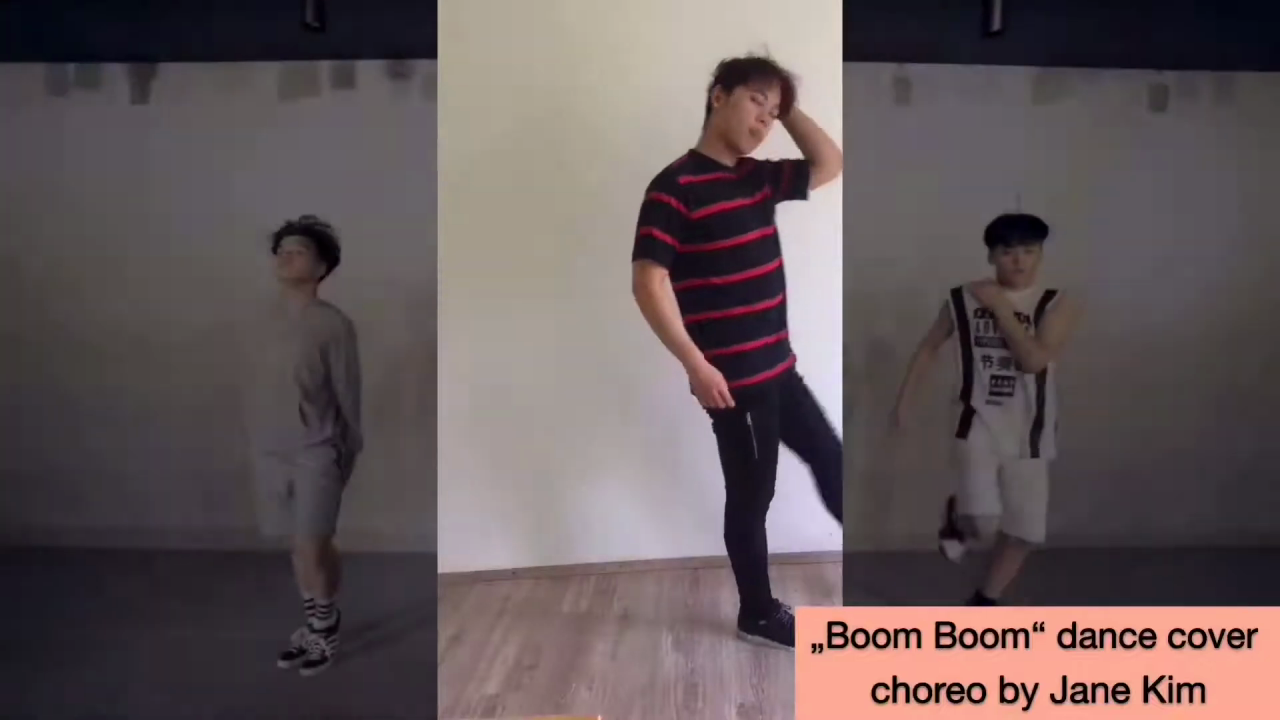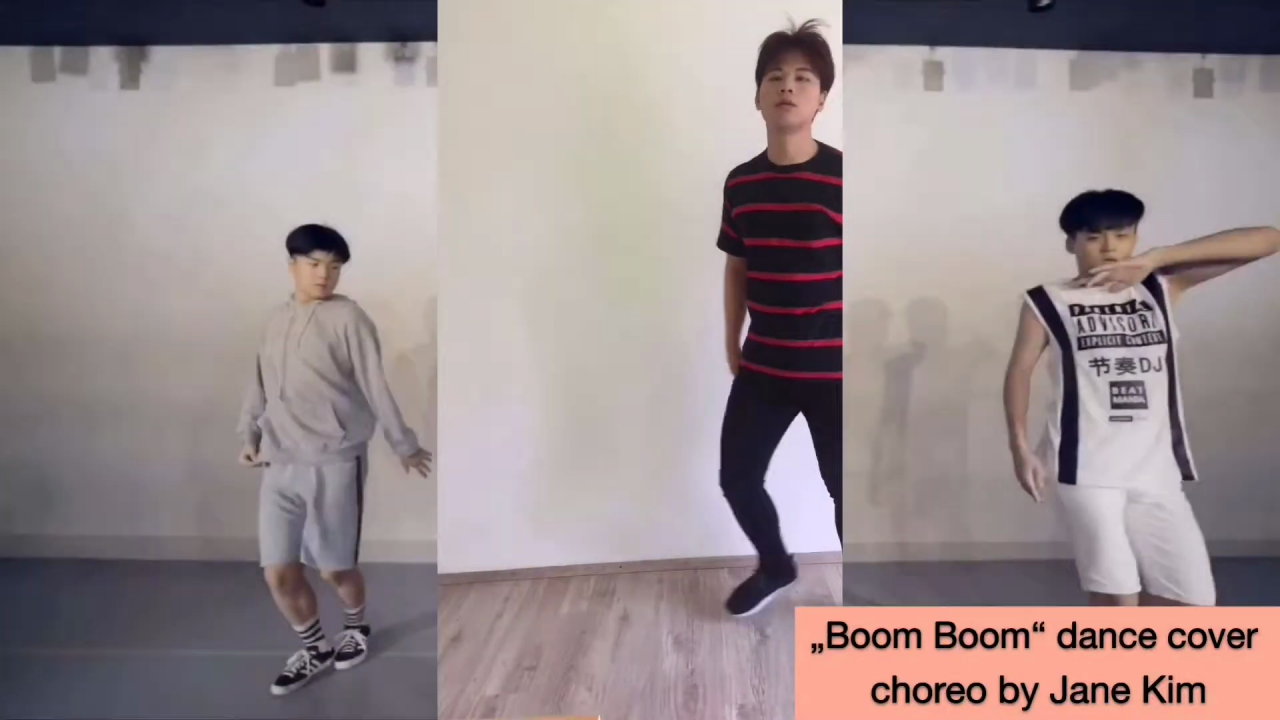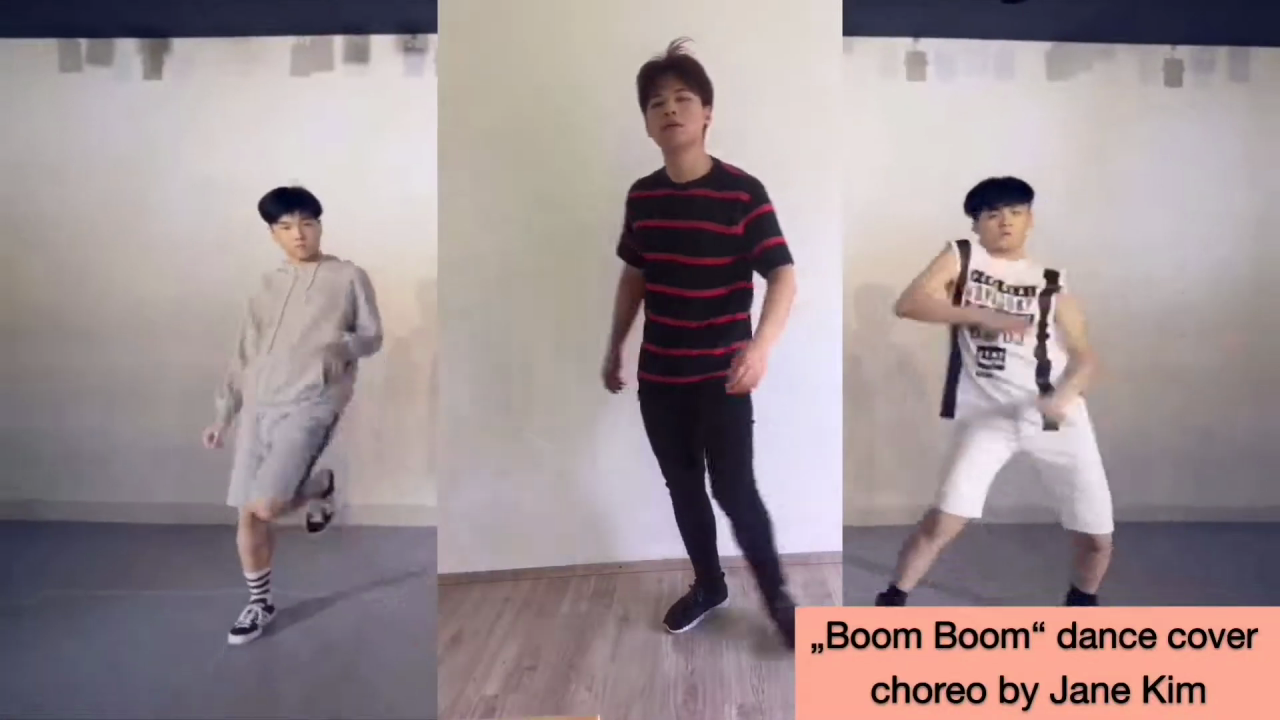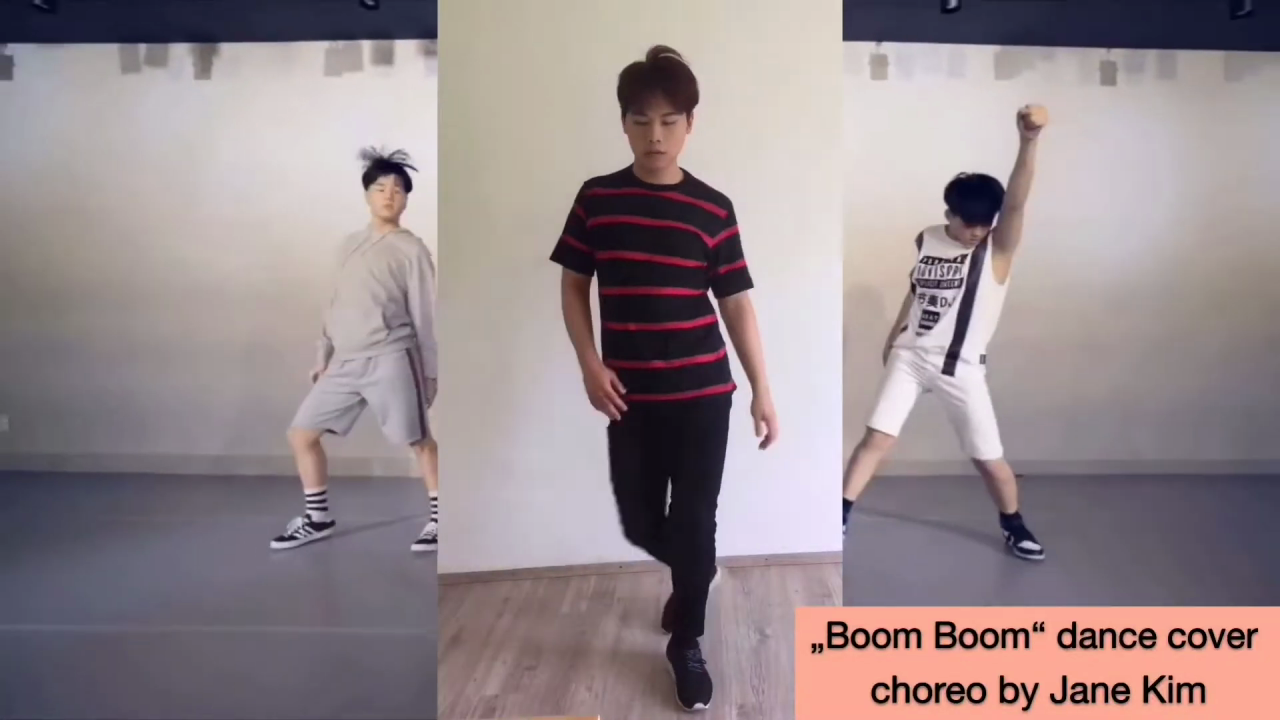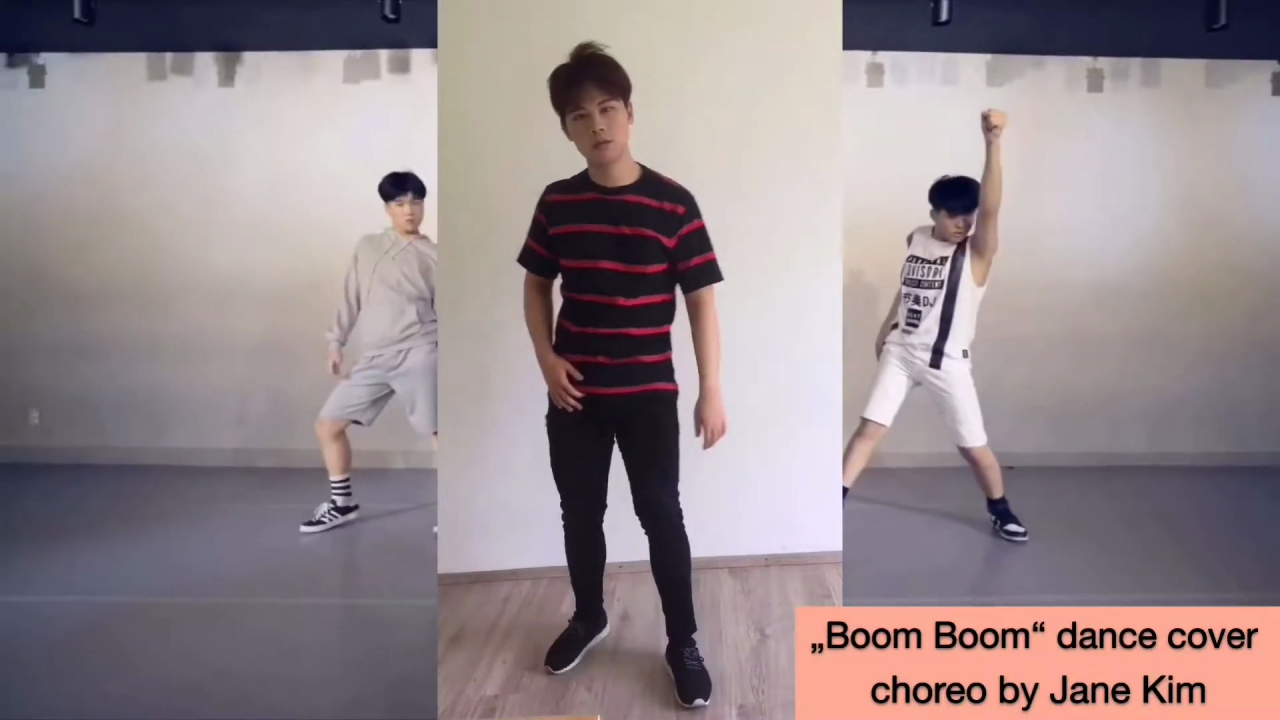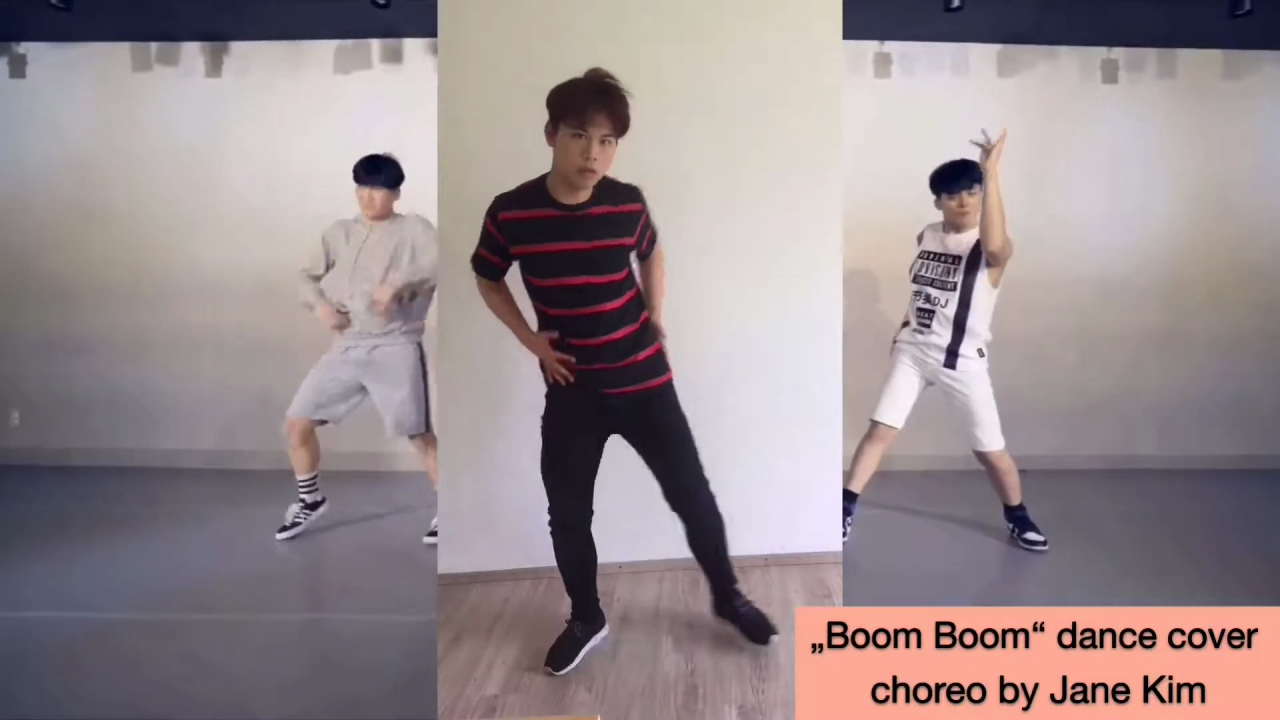
dt=0.7s
person 1, frame 1
left shoulder: (757, 177)
right shoulder: (676, 186)
left elbow: (830, 163)
right elbow: (648, 284)
left wrist: (789, 114)
right wrist: (696, 364)
left hip: (777, 363)
right hip: (733, 374)
left knee: (829, 457)
right knee: (751, 491)
right ankle: (758, 611)
person 1, frame 2
left shoulder: (845, 178)
right shoulder: (741, 183)
right wrist: (733, 344)
left hip: (835, 369)
right hip: (763, 369)
left knee: (844, 489)
right knee: (737, 478)
right ankle: (774, 564)
person 1, frame 3
left shoulder: (743, 193)
right shoulder: (641, 196)
left elbow: (781, 279)
left wrist: (758, 349)
right wrist: (614, 347)
left hip: (720, 373)
right hip: (657, 373)
left knee: (733, 488)
right knee: (682, 487)
left ankle: (774, 591)
right ankle: (708, 583)
person 1, frame 4
left shoulder: (713, 209)
right shoulder: (597, 198)
left elbow: (736, 302)
right elbow: (574, 286)
left wrist: (762, 389)
right wrist: (591, 365)
left hip: (703, 390)
right hip: (631, 394)
left knee: (694, 519)
right knee: (639, 522)
left ankle: (686, 642)
right ankle: (692, 577)
person 1, frame 5
left shoulder: (673, 203)
right shoulder: (557, 203)
left elbow: (701, 297)
right elbow: (537, 286)
left wrist: (711, 391)
right wrist: (545, 358)
left hip: (648, 388)
right hip: (574, 388)
left knee: (661, 515)
right knee: (580, 513)
left ankle: (682, 643)
right ankle: (588, 617)
person 1, frame 6
left shoulder: (627, 202)
right shoulder: (510, 212)
right elbow: (488, 280)
left wrist: (654, 321)
right wrist: (532, 342)
left hip: (643, 380)
right hip: (573, 389)
left knee: (691, 496)
right knee: (567, 514)
left ankle: (727, 596)
right ankle: (586, 616)
person 2, frame 1
left shoulder: (1060, 304)
right shoulder: (962, 299)
left elbow: (1034, 359)
right elbow: (928, 348)
left wrist: (999, 305)
right wrist: (903, 400)
left hip: (1028, 436)
right hip: (977, 427)
left knee: (1021, 537)
right knee: (983, 527)
left ankle: (979, 608)
right ankle: (959, 515)
person 2, frame 2
left shoulder: (1164, 285)
right shoulder: (1046, 301)
right elbow: (1019, 375)
left wrist: (1156, 258)
right wrist: (1021, 447)
left hip: (1157, 468)
right hip: (1085, 466)
left knee: (1194, 599)
right knee: (1119, 598)
person 2, frame 3
left shoulder: (1053, 283)
right shoulder: (961, 257)
left elbow: (1083, 355)
right elbow: (907, 305)
left wrist: (1067, 394)
right wrist: (983, 315)
left hip: (1056, 418)
right hip: (985, 415)
left knee: (1097, 533)
right knee: (947, 520)
left ankle: (1083, 608)
right ankle: (891, 604)
person 2, frame 4
left shoulder: (998, 249)
right shoulder: (927, 240)
left elbow: (1016, 202)
left wrist: (1028, 140)
right wrist: (892, 336)
left hip: (961, 367)
right hip: (909, 356)
left knee: (989, 457)
right knee: (876, 438)
left ankle: (1014, 526)
right ankle: (839, 518)
person 2, frame 5
left shoulder: (978, 251)
right shoulder: (916, 240)
left elbow: (992, 208)
left wrist: (993, 142)
right wrist: (887, 326)
left hip: (948, 361)
right hip: (900, 352)
left knee: (974, 446)
right knee: (870, 428)
left ankle: (1001, 510)
person 2, frame 6
left shoulder: (993, 250)
right shoulder: (927, 236)
left elbow: (995, 242)
left wrist: (990, 169)
right wrist: (902, 330)
left hip: (963, 361)
right hip: (913, 351)
left knee: (991, 450)
right knee: (880, 430)
left ankle: (1018, 518)
right ankle: (844, 510)
person 3, frame 1
left shoulder: (333, 324)
right shoulder: (268, 316)
left elbow: (347, 393)
left wrist: (350, 449)
right wrist: (257, 432)
left hip: (315, 451)
right hip: (267, 449)
left knee: (314, 546)
right knee: (296, 543)
left ankle: (326, 626)
right ankle: (313, 622)
person 3, frame 2
left shoulder: (348, 318)
right shoulder: (278, 320)
left elbow: (375, 388)
right elbow: (260, 386)
left wrist: (406, 445)
right wrist: (250, 437)
left hip: (334, 460)
right hip: (281, 463)
left knee: (334, 568)
right knee: (277, 572)
left ankle: (357, 627)
right ankle: (315, 649)
person 3, frame 3
left shoulder: (349, 277)
right shoulder: (268, 285)
left elbow: (373, 335)
right elbow: (247, 353)
left wrist: (345, 345)
right wrist: (224, 412)
left hip: (312, 407)
right hip: (260, 409)
left knee: (268, 504)
right knee: (249, 514)
left ankle: (319, 488)
right ankle: (260, 603)
person 3, frame 4
left shoulder: (411, 250)
right shoulder: (350, 244)
left elbow: (424, 313)
left wrist: (430, 371)
right wrist: (324, 354)
left hip: (389, 359)
right hip: (345, 363)
left knee: (418, 441)
right knee: (301, 434)
left ankle: (440, 519)
right ankle: (318, 518)
person 3, frame 5
left shoulder: (431, 255)
right shoulder: (366, 247)
right elbow: (351, 300)
right wrist: (336, 344)
left hip: (418, 354)
right hip: (373, 357)
left knee: (441, 430)
right knee: (327, 425)
right ankle: (342, 504)
person 3, frame 6
left shoulder: (413, 228)
right shoulder: (339, 232)
left elbow: (441, 262)
right elbow: (309, 275)
left wrist: (401, 284)
right wrist: (320, 304)
left hip: (396, 348)
right hip: (346, 349)
left knee: (418, 435)
right knee: (297, 424)
right ankle: (310, 501)
